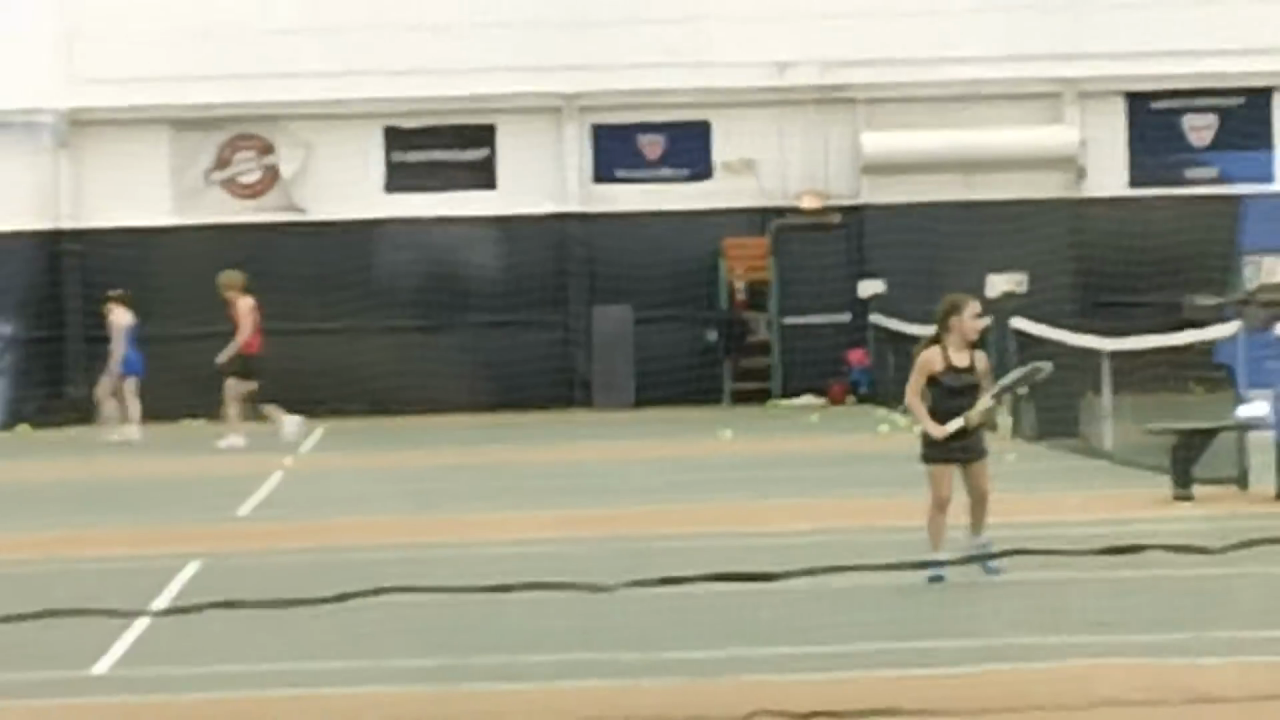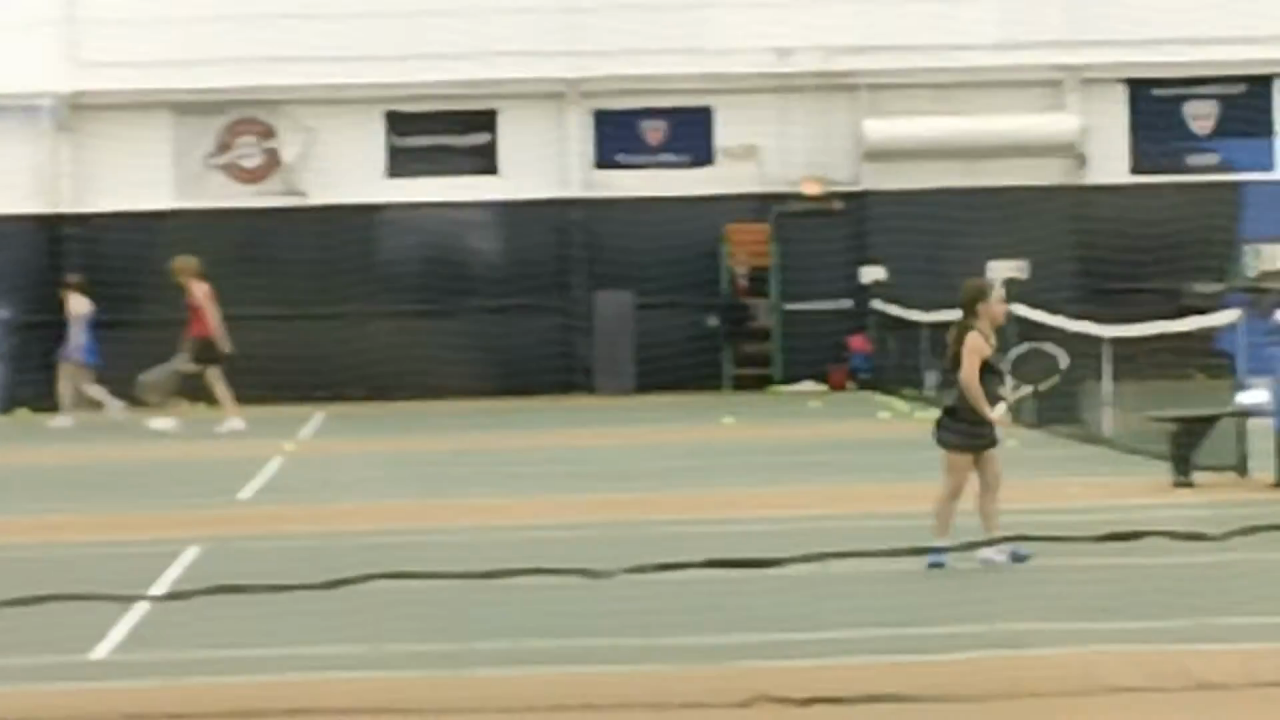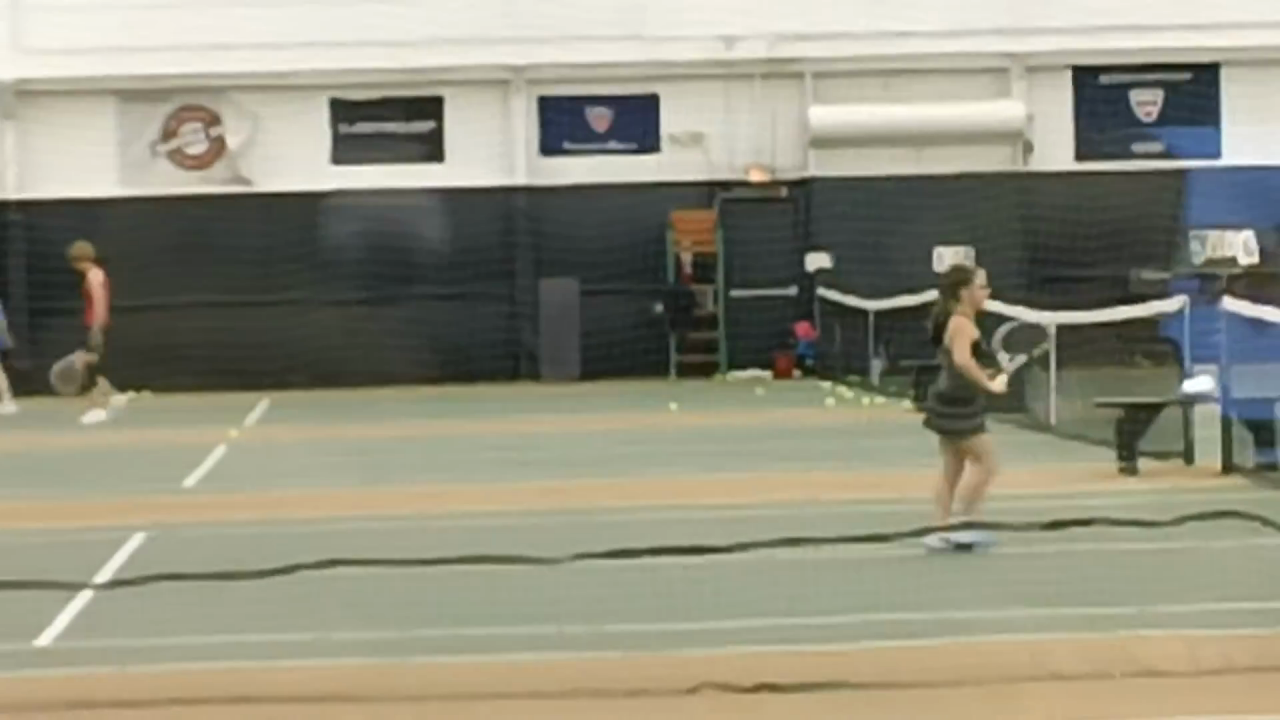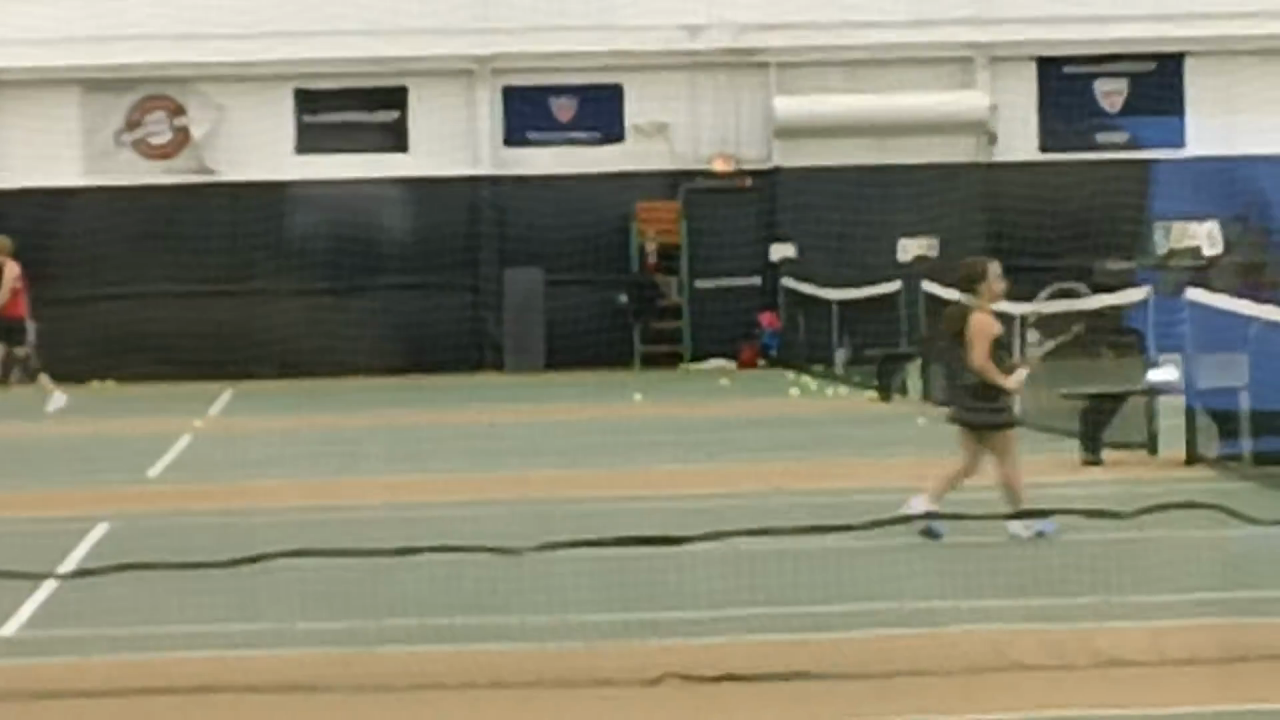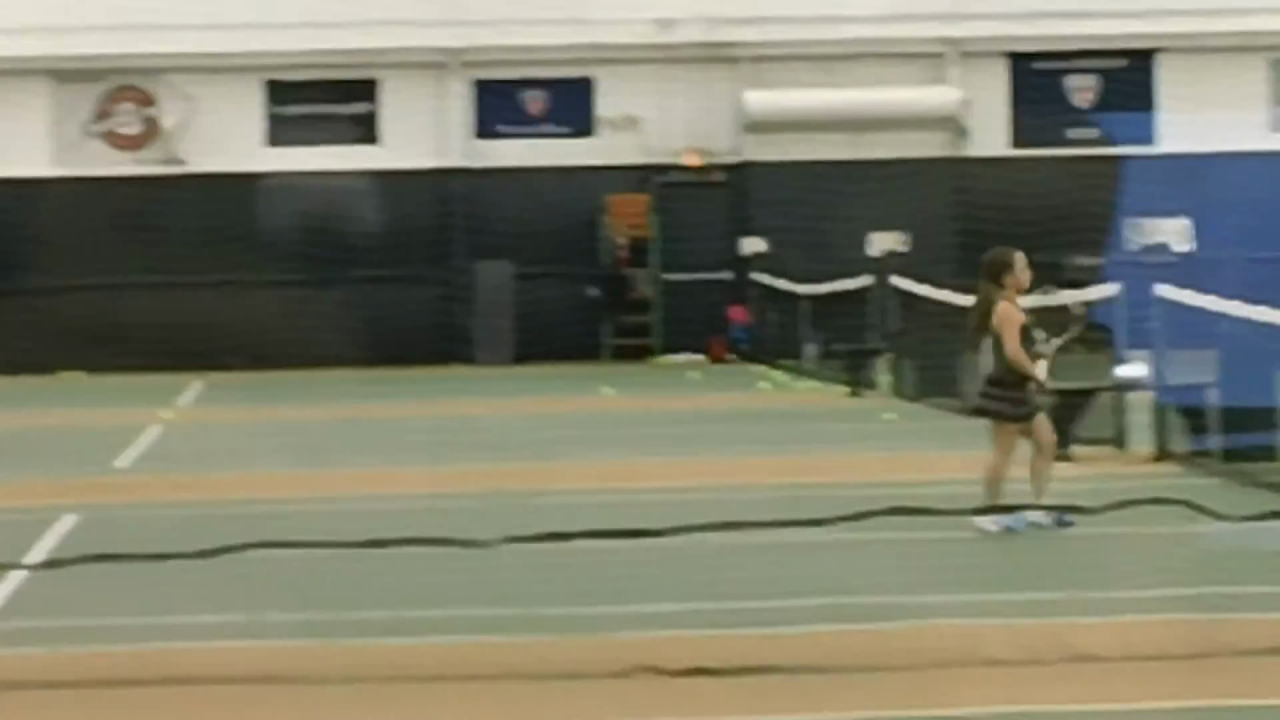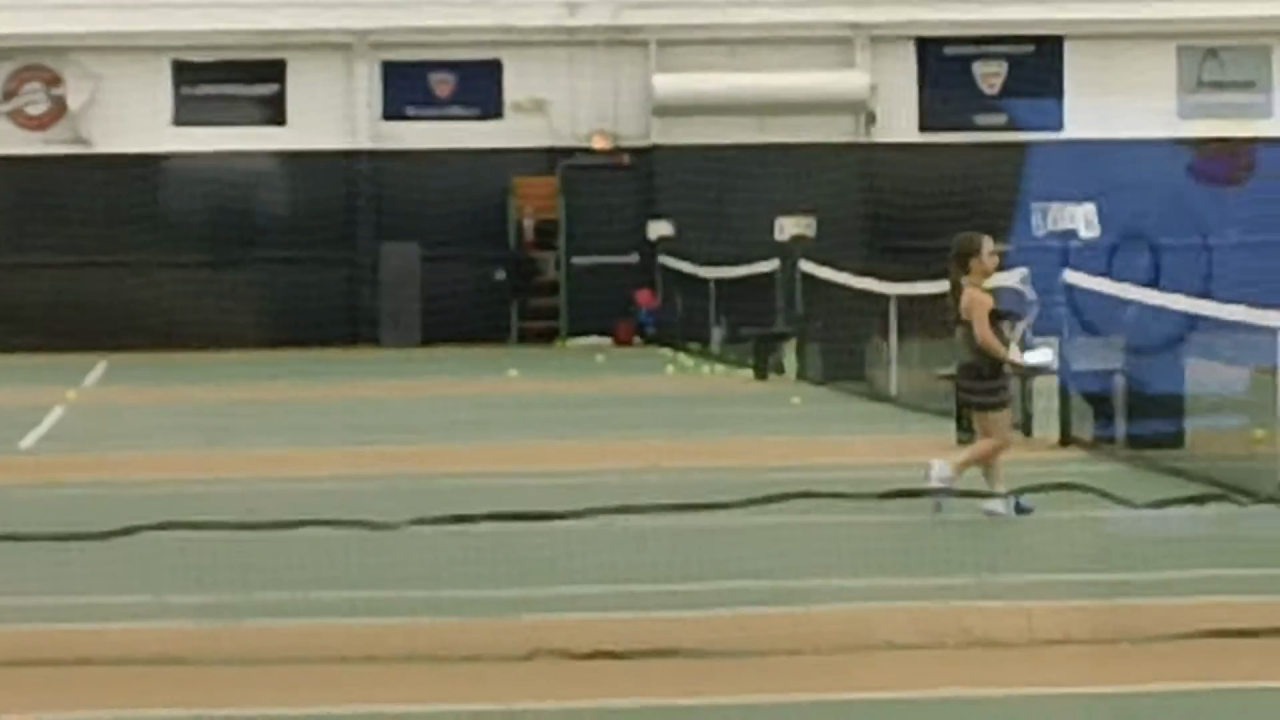
dt=0.3s
person 1, frame 1
left shoulder: (980, 359)
right shoulder: (931, 356)
left elbow: (987, 393)
right elbow: (911, 395)
left wrist: (981, 412)
right wrist: (930, 425)
left hip: (969, 434)
right hip: (939, 439)
left knee: (981, 492)
right knee: (941, 498)
left ankle: (978, 541)
right ankle: (937, 561)
person 1, frame 2
left shoulder: (987, 340)
right shoulder: (974, 340)
right elbow: (967, 380)
left wrist: (999, 397)
right wrist: (987, 411)
left hip: (981, 425)
right hip: (962, 422)
left knee: (992, 482)
right knee: (954, 486)
left ankle: (993, 546)
right ankle: (939, 546)
person 1, frame 3
left shoulder: (955, 323)
right shoulder: (962, 324)
right elbow: (962, 361)
left wrist: (987, 375)
right wrist: (989, 384)
left hip: (949, 405)
right hip: (958, 408)
left knee: (953, 470)
right knee: (986, 464)
left ankle: (942, 531)
right ankle: (961, 523)
person 1, frame 4
left shoulder: (976, 317)
right shoulder: (983, 320)
right elbow: (977, 360)
left wrist: (1011, 369)
right wrist: (1005, 382)
left hip: (974, 401)
right hip: (986, 402)
left knee: (968, 464)
right knee: (1009, 460)
left ankle: (923, 505)
right ankle: (1021, 521)
person 1, frame 5
left shoulder: (1005, 308)
right shoulder: (1006, 309)
right elbow: (1012, 351)
left wrist: (1036, 358)
right wrist: (1034, 370)
left hip: (1016, 391)
right hip: (1006, 391)
left knee: (1047, 441)
right knee: (1003, 453)
left ankle: (1040, 508)
right ankle: (989, 514)
person 1, frame 6
left shoulder: (973, 294)
right shoulder: (974, 296)
left elbow: (963, 335)
right elbow: (983, 336)
right wrist: (1008, 355)
left hip: (986, 377)
right hip: (982, 377)
left knee: (996, 437)
right knee: (999, 439)
left ankle: (998, 497)
right ankle: (945, 470)
